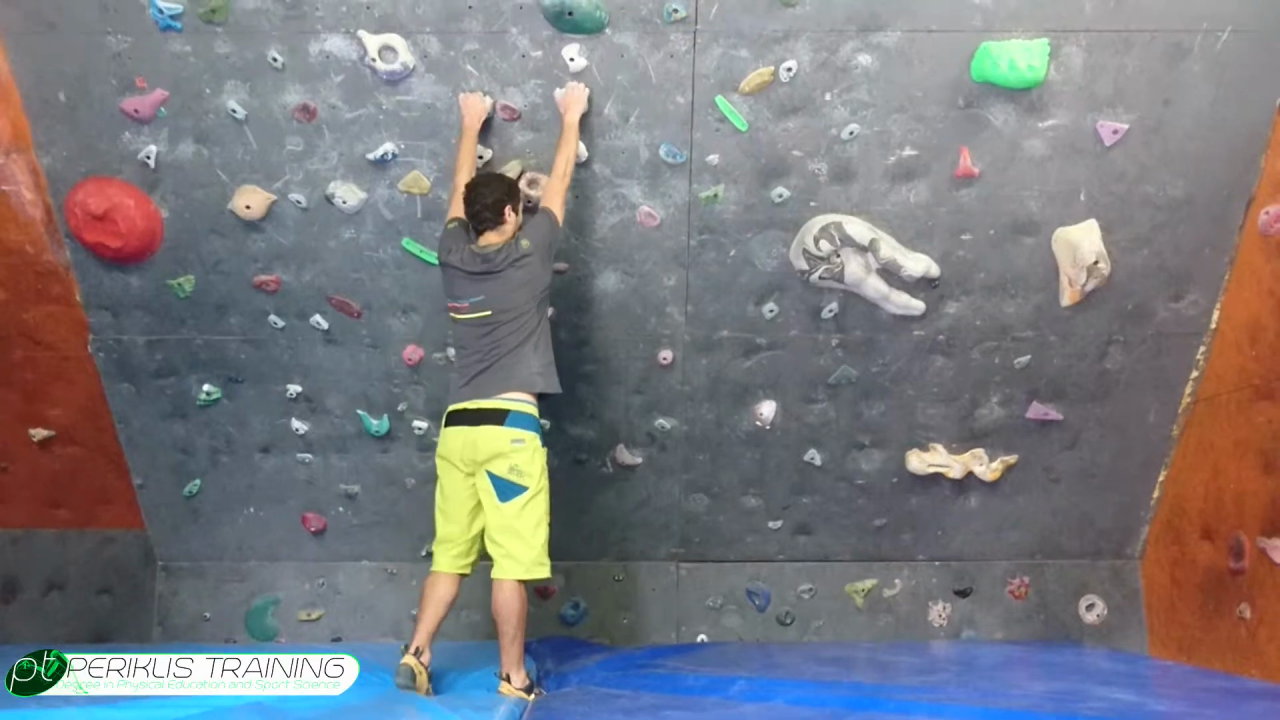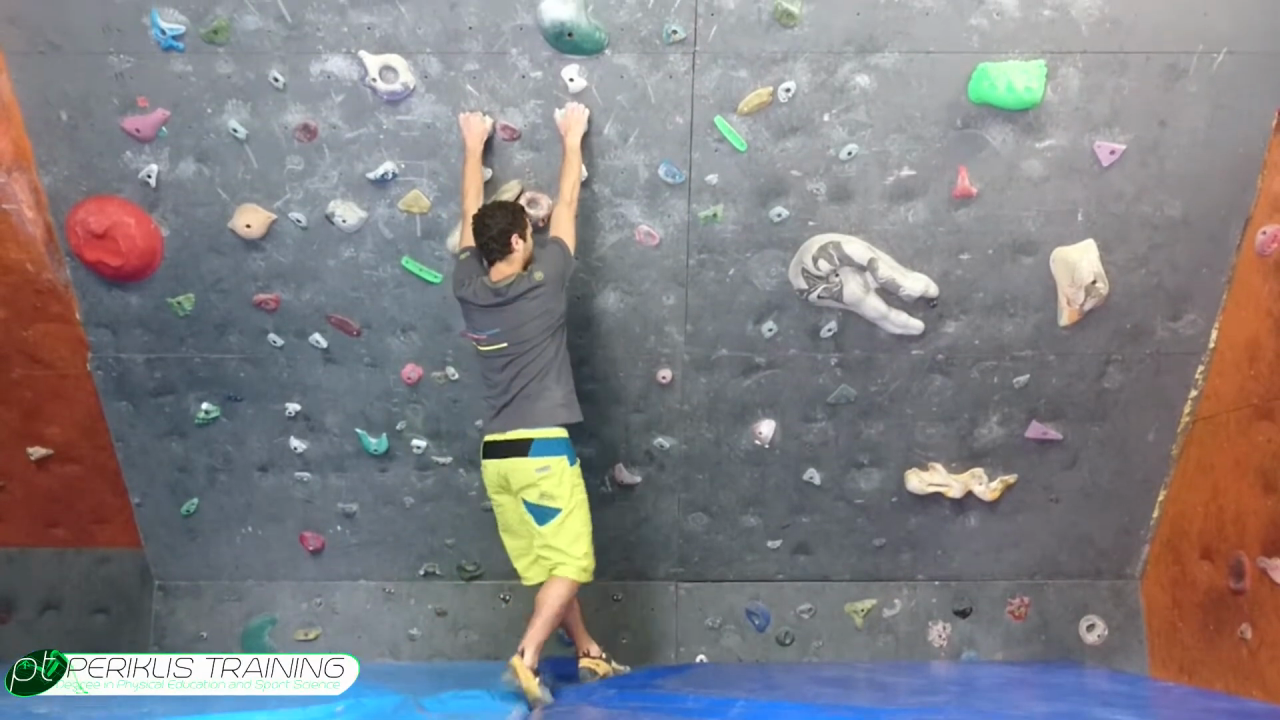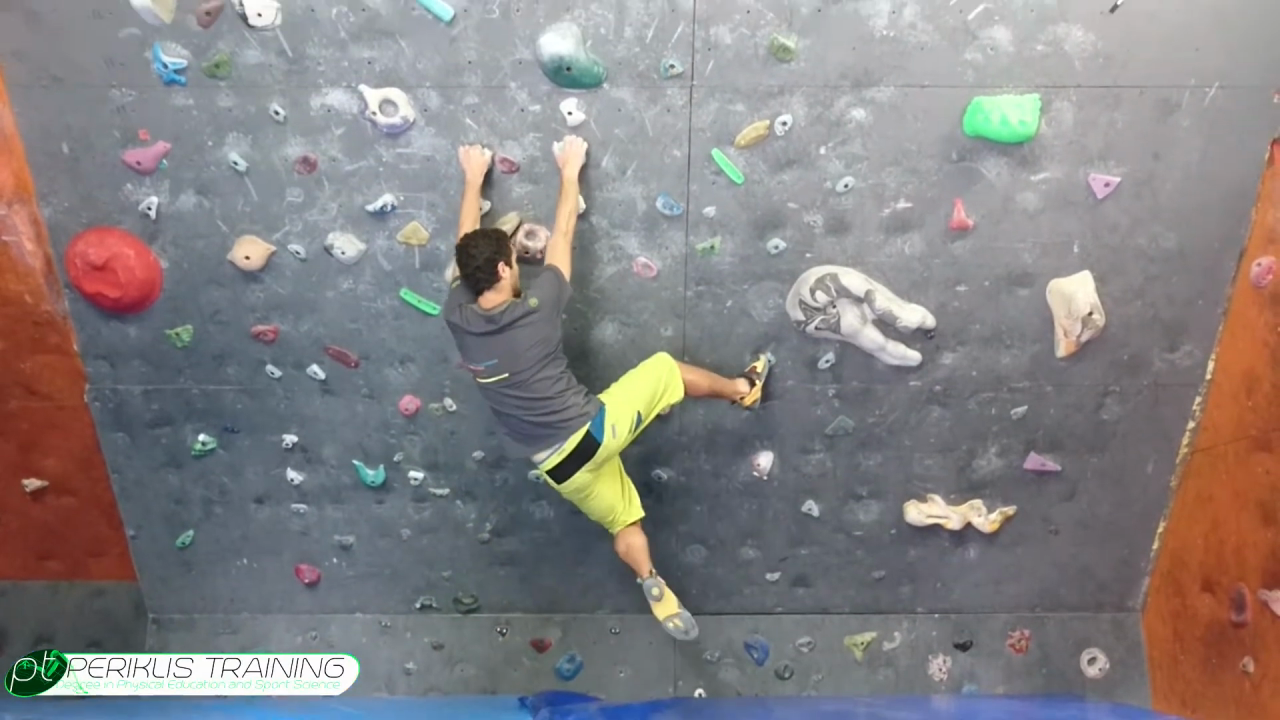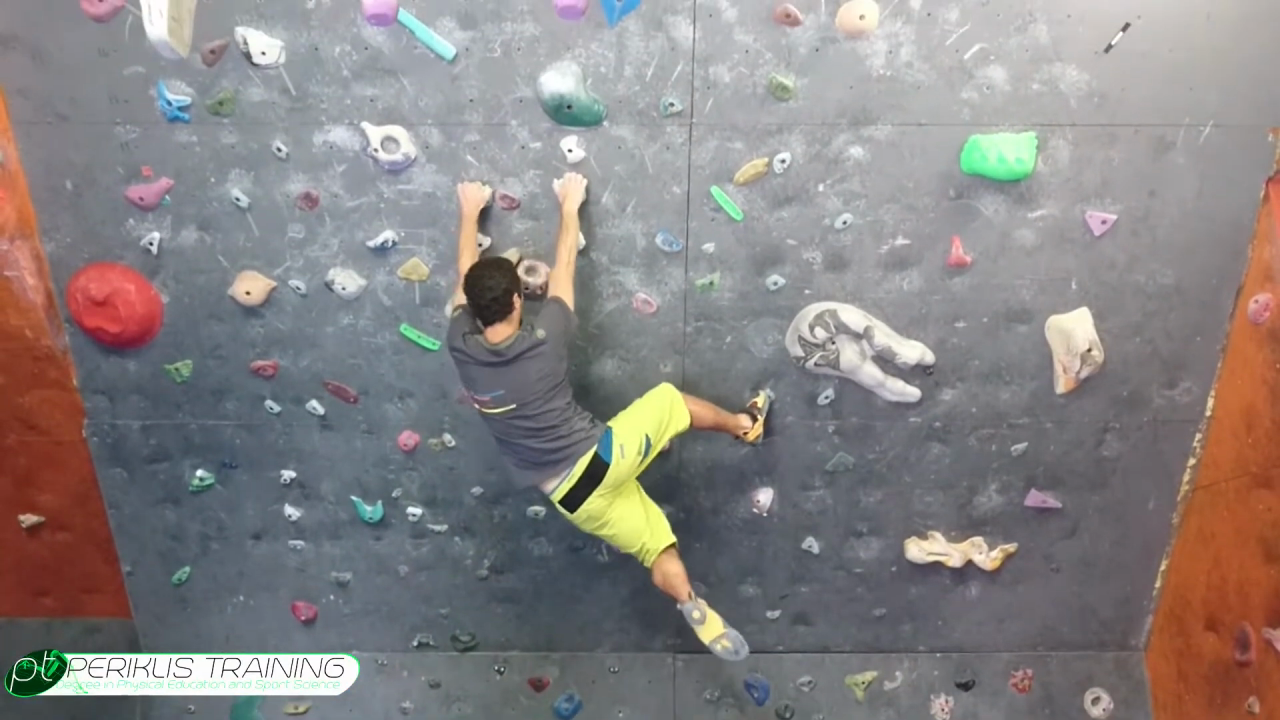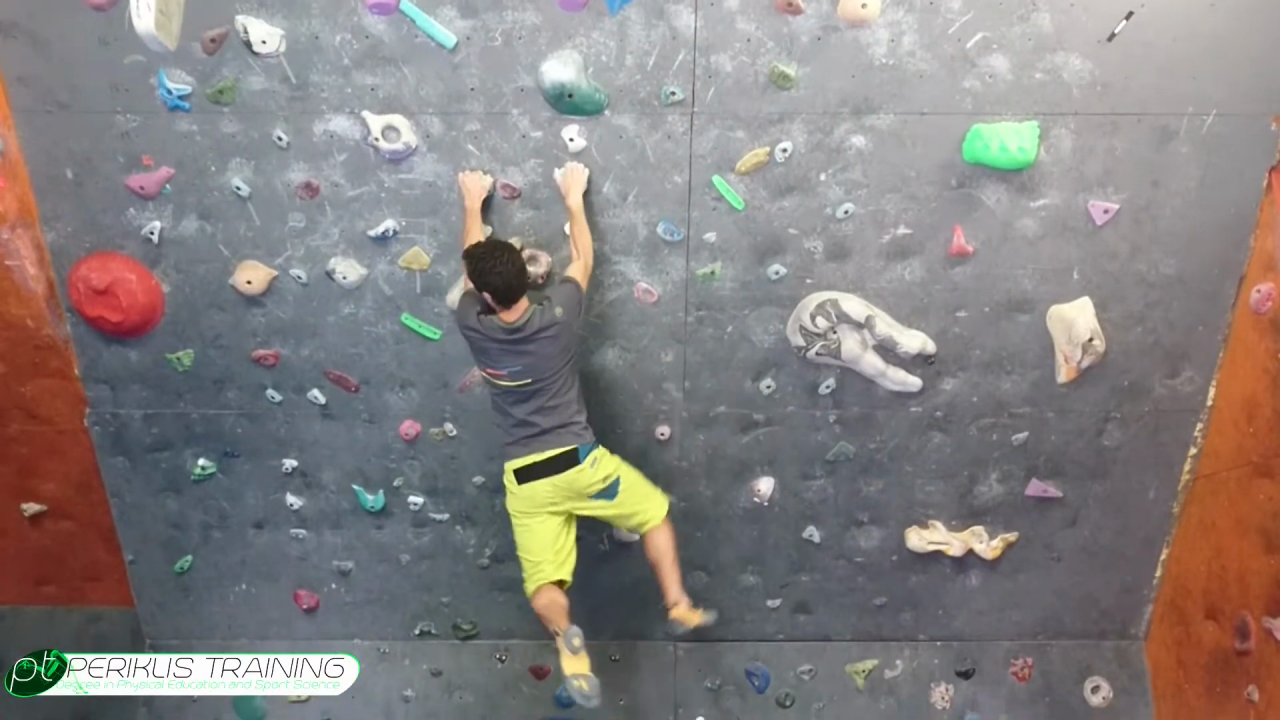
dt=1s
person 1, frame 1
left shoulder: (452, 255)
right shoulder: (528, 254)
left elbow: (460, 191)
right elbow: (558, 184)
left wrist: (470, 125)
right wrist: (571, 118)
left hip: (457, 425)
right hip: (510, 424)
left knee: (453, 553)
right knee: (513, 559)
left ankle: (416, 653)
right ankle: (512, 677)
person 1, frame 2
left shoulder: (468, 288)
right shoulder: (542, 284)
left elbow: (471, 217)
right elbow: (565, 208)
left wrist: (474, 145)
right wrist: (572, 141)
left hip: (495, 456)
right hip: (541, 450)
left knee: (548, 562)
right knee: (569, 564)
left ankle: (589, 652)
right ankle: (527, 659)
person 1, frame 3
left shoulder: (456, 316)
right shoulder: (536, 309)
left elbow: (467, 246)
right elbow: (562, 236)
left wrist: (473, 178)
right wrist: (570, 171)
left hip: (559, 466)
right hip: (594, 428)
left knee: (624, 522)
right knee: (666, 368)
left ankle: (651, 580)
right ankle: (742, 388)
person 1, frame 4
left shoulder: (462, 347)
right shoulder: (543, 340)
left elbow: (466, 276)
right elbow: (563, 269)
left wrist: (469, 212)
right wrist: (570, 207)
left hip: (572, 495)
right hip: (604, 455)
left knee: (659, 551)
right knee: (670, 398)
left ankle: (692, 608)
right ankle: (744, 422)
person 1, frame 5
left shoulder: (472, 326)
right shoulder: (558, 317)
left elbow: (475, 264)
right elbow: (584, 259)
left wrist: (472, 202)
right wrist: (574, 198)
left hip: (523, 479)
right hip: (578, 464)
left knee: (543, 588)
right knee: (653, 511)
left ankle: (566, 641)
right ankle: (679, 605)
